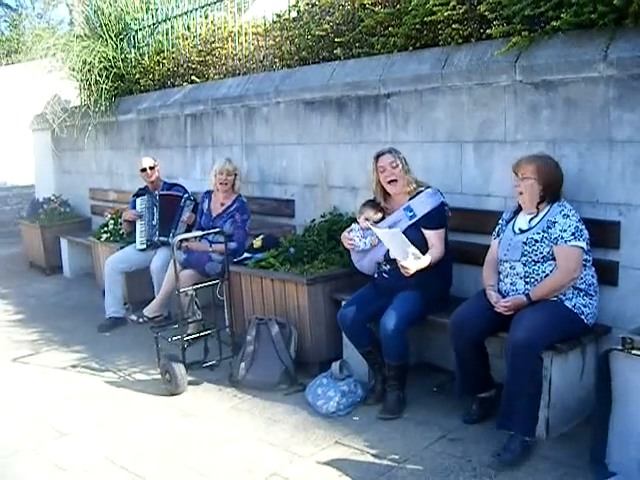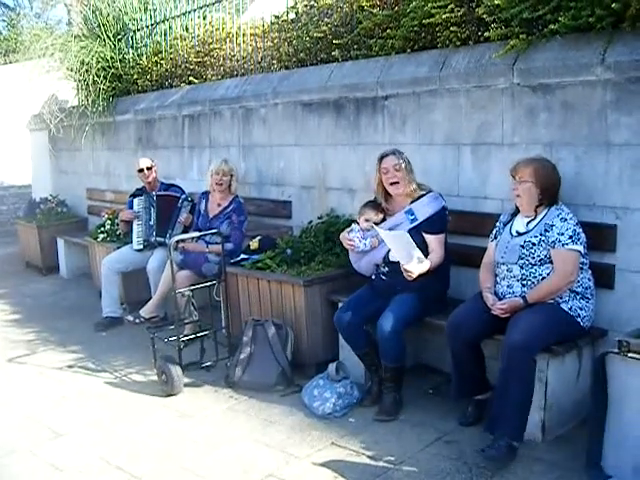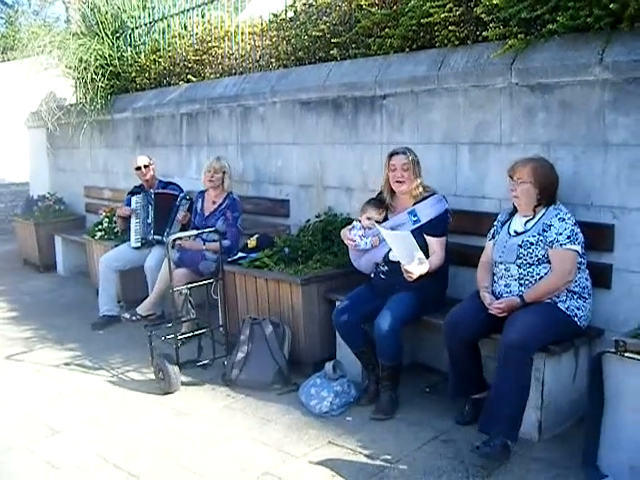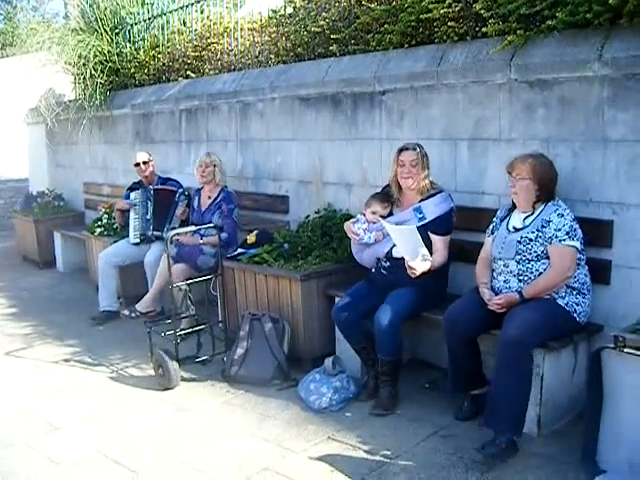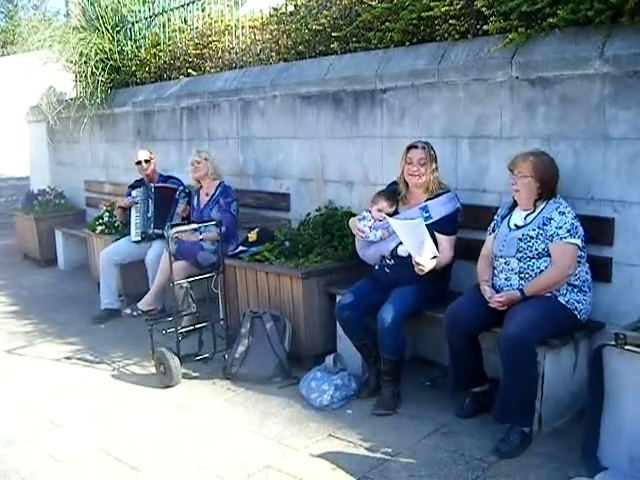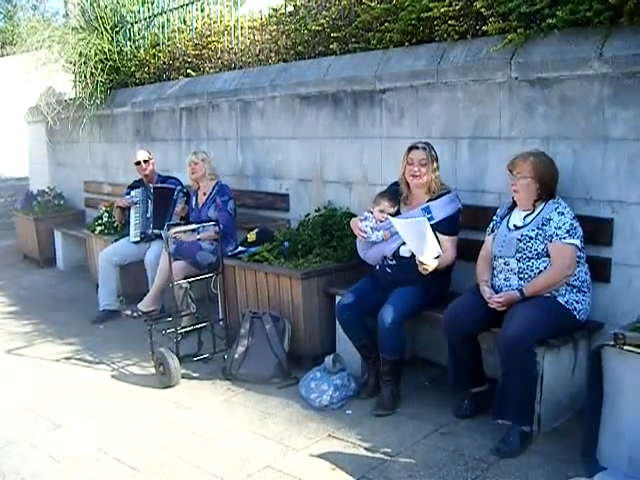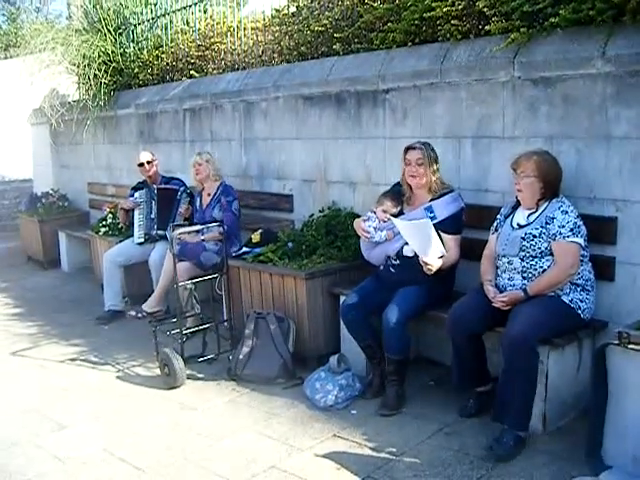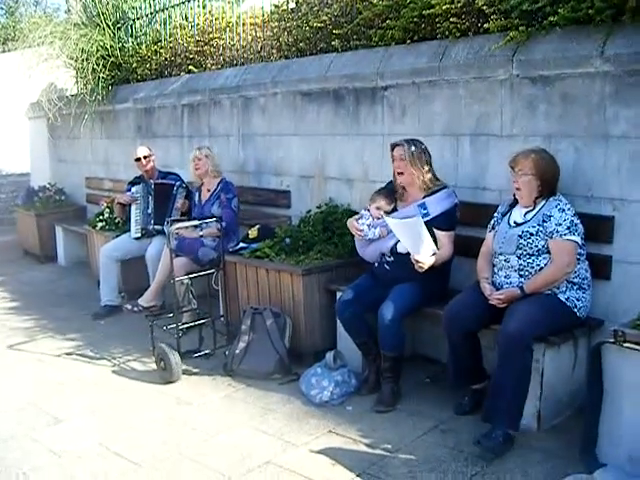
dt=0.2s
person 1, frame 1
left shoulder: (563, 217)
right shoulder: (510, 216)
left elbow: (569, 273)
right elbow: (491, 259)
left wrist: (525, 299)
right wrist: (491, 290)
left hip: (559, 302)
right hip: (507, 297)
left knee: (522, 341)
right knee: (461, 323)
left ankle: (522, 433)
right ankle: (485, 391)
person 1, frame 2
left shoulder: (561, 221)
right shoulder: (507, 219)
left elbow: (565, 276)
right elbow: (488, 263)
left wrist: (522, 301)
right wrist: (488, 293)
left hip: (556, 305)
right hip: (504, 300)
left knee: (518, 343)
right knee: (458, 325)
left ankle: (507, 436)
right ankle: (480, 394)
person 1, frame 3
left shoulder: (559, 221)
right shoulder: (505, 219)
left elbow: (563, 276)
right elbow: (486, 262)
left wrist: (519, 300)
right wrist: (485, 293)
left hip: (553, 304)
right hip: (501, 300)
left knee: (515, 342)
right knee: (456, 324)
left ankle: (501, 435)
right ankle: (477, 393)
person 1, frame 4
left shoulder: (558, 216)
right shoulder: (504, 214)
left elbow: (562, 272)
right elbow: (485, 257)
left wrist: (518, 296)
right wrist: (484, 288)
left hip: (552, 300)
right hip: (500, 295)
left knee: (514, 338)
right knee: (455, 320)
left ankle: (505, 433)
right ankle: (477, 389)
person 1, frame 5
left shoulder: (559, 214)
right shoulder: (505, 211)
left elbow: (563, 269)
right elbow: (486, 255)
left wrist: (520, 294)
right wrist: (485, 286)
left hip: (553, 297)
right hip: (502, 293)
left knee: (515, 335)
right knee: (456, 317)
left ankle: (520, 425)
right ankle: (478, 387)
person 1, frame 6
left shoulder: (558, 215)
right shoulder: (504, 212)
left elbow: (563, 270)
right elbow: (485, 256)
left wrist: (519, 294)
right wrist: (485, 286)
left hip: (553, 298)
right hip: (501, 294)
left knee: (514, 336)
right knee: (455, 318)
left ankle: (521, 425)
right ankle: (477, 388)
person 1, frame 7
left shoulder: (562, 213)
right shoulder: (508, 211)
left elbow: (567, 268)
right elbow: (489, 254)
left wrist: (523, 293)
right wrist: (489, 285)
left hip: (557, 297)
right hip: (504, 292)
left knee: (518, 335)
right knee: (459, 317)
left ankle: (515, 428)
right ankle: (482, 387)
person 1, frame 8
left shoulder: (559, 211)
right shoulder: (506, 209)
left elbow: (563, 266)
right elbow: (486, 252)
left wrist: (519, 291)
right wrist: (485, 282)
left hip: (552, 295)
right hip: (501, 290)
left knee: (514, 332)
right knee: (455, 314)
left ankle: (504, 426)
right ankle: (477, 384)
person 2, frame 1
left shoulder: (427, 200)
right shoulder: (380, 204)
left elbow: (438, 249)
left wrist: (418, 263)
right wrist: (349, 237)
left hip: (423, 284)
right hip: (385, 282)
left knee: (391, 324)
right knee: (347, 316)
left ankle: (396, 390)
right ankle: (380, 375)
person 2, frame 2
left shoulder: (428, 204)
right shoulder: (381, 204)
left elbow: (437, 253)
left wrist: (421, 266)
right wrist: (348, 236)
left hip: (421, 287)
right hip: (383, 283)
left knee: (387, 326)
right knee: (344, 318)
left ankle: (392, 392)
right ankle: (377, 377)
person 2, frame 3
left shoulder: (431, 205)
right shoulder: (383, 201)
left elbow: (438, 254)
left wrist: (421, 268)
right wrist: (348, 233)
left hip: (419, 286)
right hip: (381, 282)
left knee: (385, 325)
right knee: (342, 317)
left ankle: (389, 390)
right ankle: (374, 375)
person 2, frame 4
left shoulder: (436, 203)
right shoulder: (387, 195)
left elbow: (441, 252)
left wrist: (425, 266)
right wrist: (351, 225)
left hip: (419, 283)
right hip: (382, 277)
left knee: (384, 320)
right knee: (342, 312)
left ankle: (388, 387)
right ankle: (373, 371)
person 2, frame 5
left shoulder: (442, 203)
right shoulder: (393, 191)
left elbow: (447, 251)
left wrist: (431, 263)
right wrist: (355, 222)
left hip: (421, 281)
right hip: (384, 275)
left knee: (387, 317)
right knee: (344, 309)
left ankle: (390, 386)
right ankle: (374, 368)
person 2, frame 6
left shoulder: (444, 204)
right shoulder: (395, 192)
left elbow: (450, 252)
left wrist: (435, 263)
right wrist: (356, 222)
left hip: (421, 281)
right hip: (384, 274)
left knee: (388, 317)
right knee: (345, 309)
left ankle: (390, 386)
right ankle: (374, 369)
person 2, frame 7
left shoulder: (446, 203)
right shoulder: (397, 192)
left elbow: (453, 251)
left wrist: (438, 263)
right wrist: (360, 222)
left hip: (425, 280)
right hip: (388, 274)
left knee: (393, 317)
right knee: (349, 309)
left ankle: (395, 386)
right ankle: (379, 369)
person 2, frame 8
left shoulder: (439, 199)
right shoulder: (391, 190)
left elbow: (446, 248)
left wrist: (431, 260)
right wrist: (354, 222)
left hip: (421, 278)
right hip: (384, 271)
left knee: (388, 314)
right knee: (345, 305)
left ankle: (391, 382)
right ankle: (374, 365)
person 3, frame 1
left shoulder: (176, 190)
right shoulder: (138, 196)
left elbow: (193, 213)
right elbow: (128, 229)
left wrist: (191, 218)
right wrist: (125, 217)
left knee: (157, 265)
right knee: (112, 263)
right ankle: (116, 314)
person 3, frame 2
left shoulder: (173, 191)
right shoulder: (135, 197)
left elbow: (190, 214)
right elbow: (125, 229)
left wrist: (188, 219)
right wrist: (122, 217)
left knee: (154, 266)
right knee: (108, 263)
right ankle: (112, 314)
person 3, frame 3
left shoulder: (171, 189)
right shoulder: (134, 194)
left elbow: (188, 211)
right elbow: (122, 226)
left wrist: (186, 218)
right wrist: (120, 213)
left knee: (151, 264)
right knee: (106, 262)
right ankle: (109, 312)
person 3, frame 4
left shoulder: (171, 185)
right shoulder: (133, 190)
left elbow: (188, 207)
right elbow: (120, 221)
left wrist: (184, 213)
right wrist: (118, 207)
left knee: (151, 260)
right knee: (105, 258)
right ankle: (109, 308)
person 3, frame 5
left shoulder: (172, 183)
right shoulder: (135, 188)
right elbow: (121, 218)
right wrist: (120, 204)
left knee: (152, 258)
right knee: (106, 256)
right ankle: (111, 306)
person 3, frame 6
left shoulder: (171, 183)
right shoulder: (134, 188)
right elbow: (120, 219)
left wrist: (184, 211)
right wrist: (118, 205)
left knee: (152, 258)
right knee: (105, 256)
right ankle: (109, 307)
person 3, frame 7
left shoulder: (175, 184)
right shoulder: (137, 190)
left elbow: (193, 208)
right elbow: (124, 220)
left wrist: (188, 211)
right wrist: (122, 206)
left knee: (156, 259)
right knee: (110, 257)
right ankle: (114, 307)
person 3, frame 8
left shoulder: (172, 179)
right shoulder: (134, 184)
left elbow: (189, 203)
right elbow: (120, 214)
left wrist: (184, 206)
right wrist: (119, 200)
left knee: (153, 254)
right knee: (107, 252)
right ankle: (110, 302)
person 4, frame 1
left shoulder: (240, 205)
right shoulder: (207, 197)
left elbow: (238, 246)
right elbow: (198, 228)
left wrist: (207, 247)
right wrist: (192, 242)
left hip: (224, 258)
right hip: (203, 252)
left knee: (179, 259)
right knee: (185, 275)
left ankle: (156, 307)
right ankle: (193, 325)
person 4, frame 2
left shoulder: (236, 206)
right shoulder: (203, 198)
left elbow: (235, 246)
right elbow: (195, 229)
left wrist: (204, 248)
right wrist: (188, 243)
left hip: (221, 259)
right hip: (200, 253)
left knee: (175, 259)
right knee: (182, 276)
left ankle: (153, 308)
person 4, frame 3
left shoulder: (231, 203)
right shoulder: (200, 197)
left elbow: (232, 243)
right elbow: (194, 228)
left wrist: (201, 246)
right wrist: (185, 240)
left hip: (218, 257)
right hip: (197, 252)
left knee: (172, 257)
right knee: (179, 274)
left ankle: (150, 305)
person 4, frame 4
left shoulder: (227, 196)
right shoulder: (197, 194)
left elbow: (229, 236)
left wrist: (198, 240)
right wrist: (185, 237)
left hip: (218, 252)
right hip: (197, 248)
left knee: (170, 253)
right knee: (177, 269)
left ankle: (149, 302)
right ankle: (185, 319)
person 4, frame 5
left shoulder: (224, 191)
right shoulder: (196, 194)
left elbow: (228, 230)
right elbow: (194, 225)
left wrist: (198, 237)
right wrist: (185, 234)
left hip: (219, 248)
right hip: (199, 246)
left knee: (171, 250)
right knee: (178, 267)
left ankle: (151, 300)
person 4, frame 6
left shoulder: (222, 190)
right shoulder: (194, 195)
left elbow: (225, 228)
right elbow: (192, 226)
left wrist: (195, 237)
right wrist: (184, 235)
left hip: (219, 248)
right hip: (198, 247)
left knee: (169, 250)
right knee: (177, 267)
left ankle: (151, 301)
person 4, frame 7
left shoulder: (226, 191)
right shoulder: (199, 196)
left elbow: (229, 228)
right elbow: (197, 227)
left wrist: (200, 238)
right wrist: (189, 236)
left hip: (223, 249)
right hip: (203, 247)
left knee: (174, 251)
right knee: (182, 268)
left ankle: (156, 302)
person 4, frame 8
left shoulder: (226, 187)
right shoulder: (197, 191)
left elbow: (228, 225)
right elbow: (195, 222)
left wrist: (198, 233)
right wrist: (186, 231)
left hip: (220, 245)
right hip: (200, 242)
left knee: (171, 246)
right knee: (179, 264)
left ankle: (152, 296)
